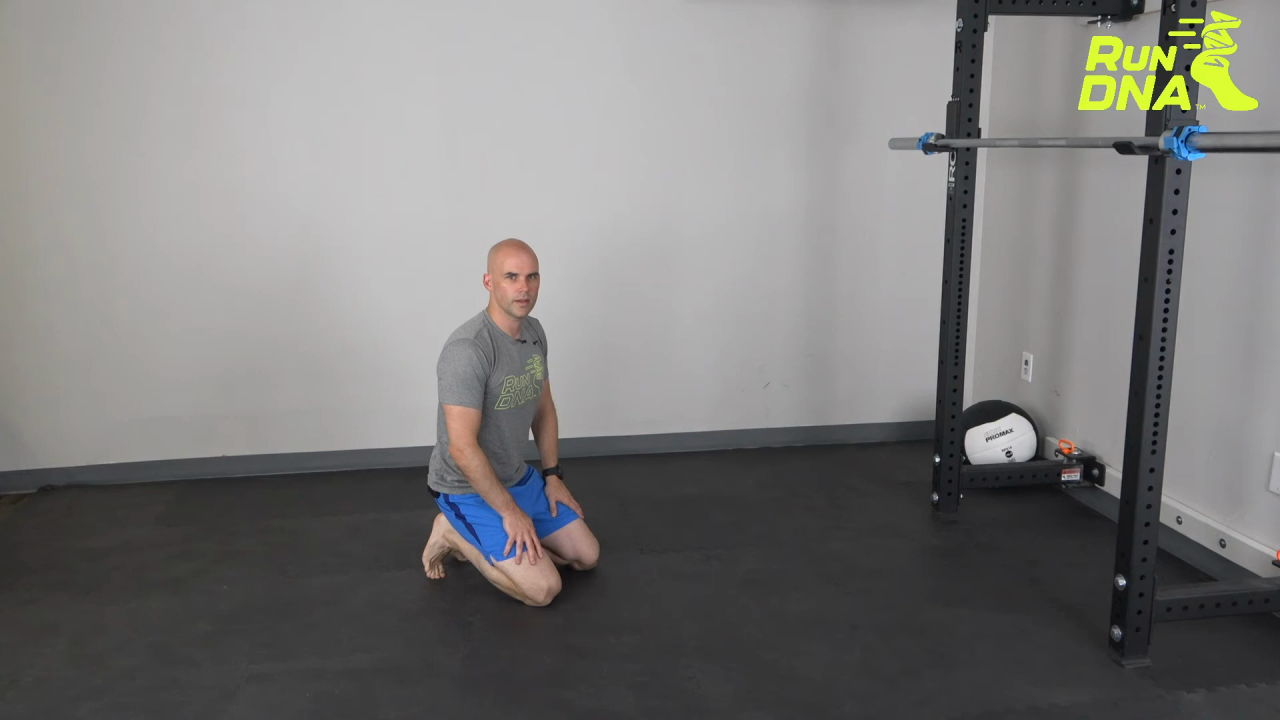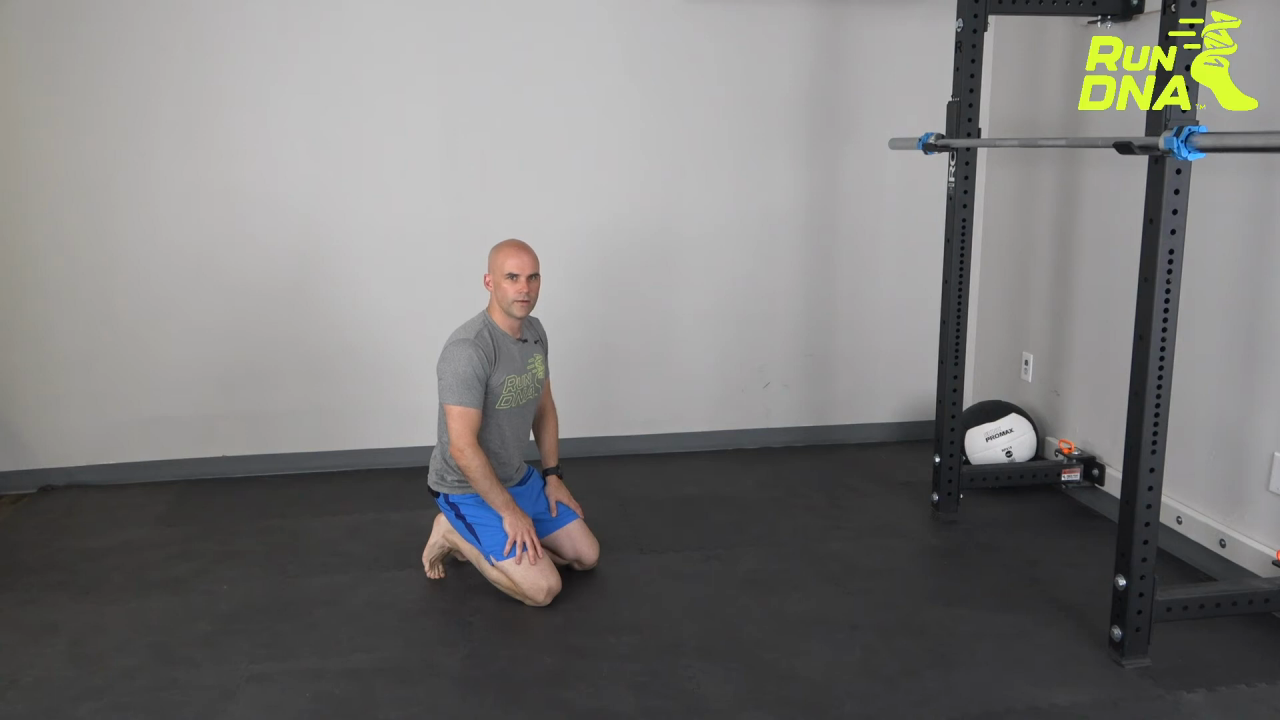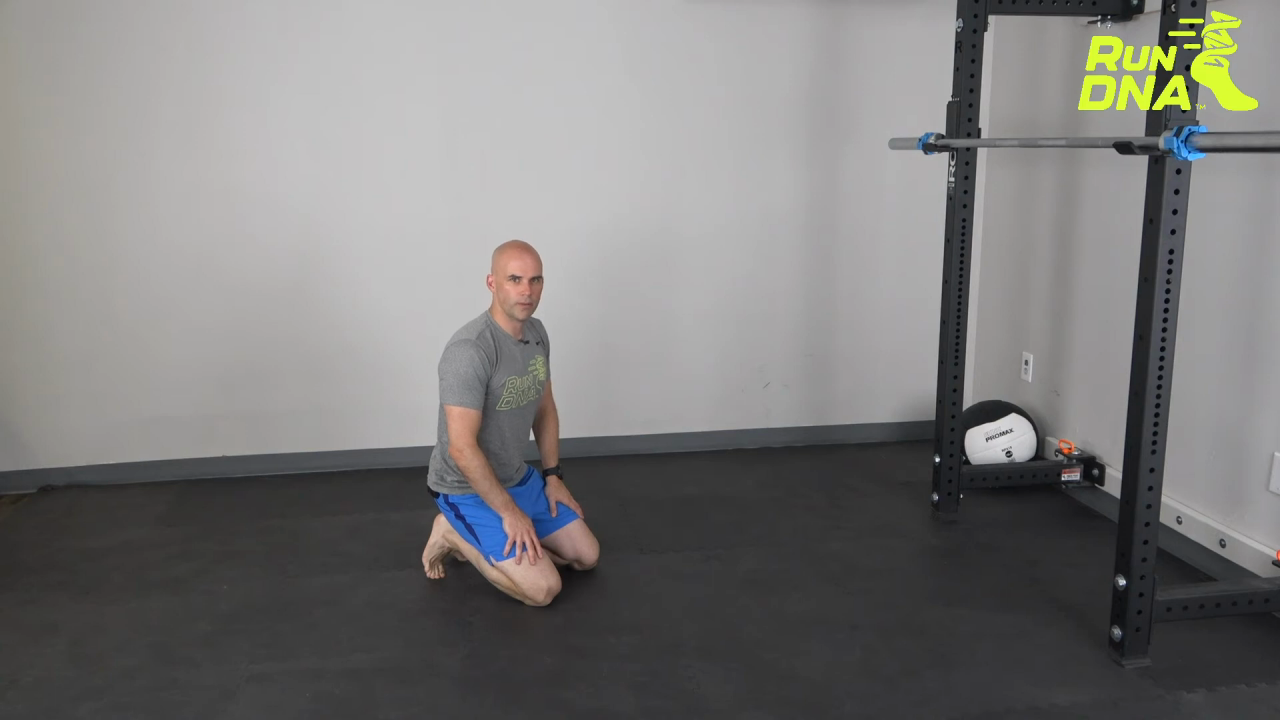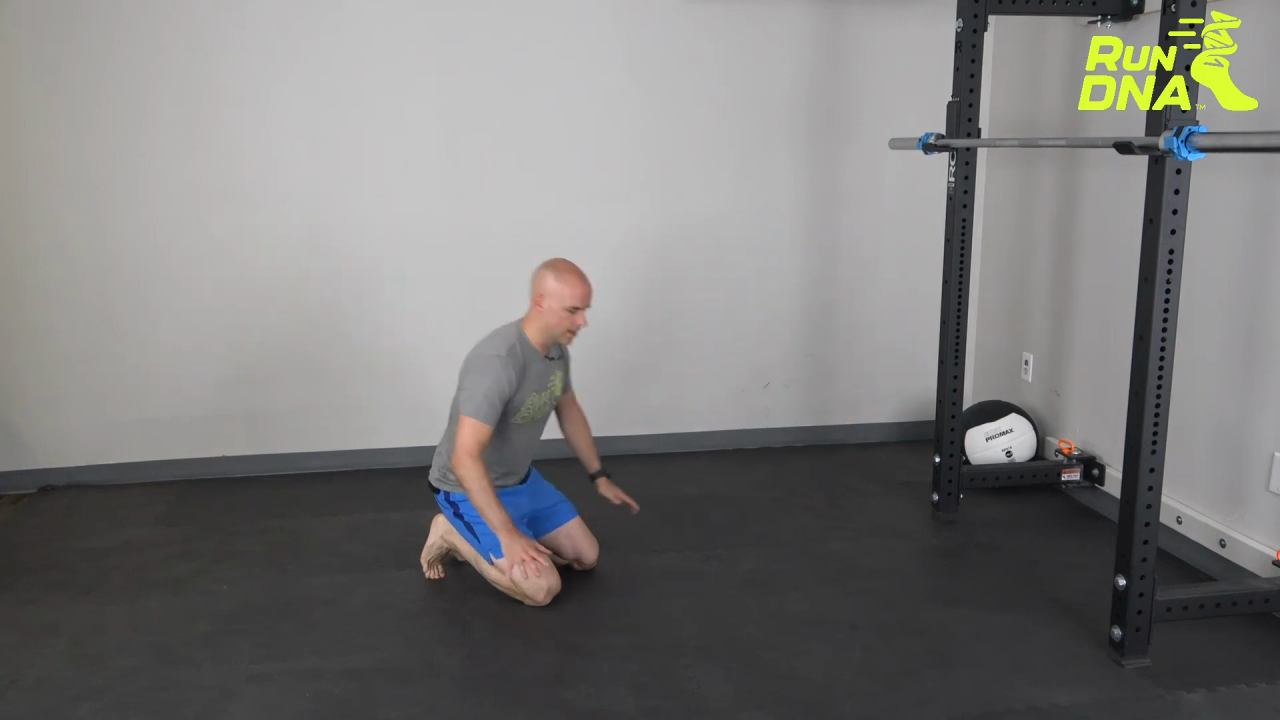
dt=0.5s
person 1, frame 1
left shoulder: (534, 332)
right shoulder: (468, 350)
left elbow: (543, 408)
right elbow: (463, 448)
left wrist: (553, 476)
right wrist: (510, 512)
left hip: (519, 476)
right hip: (469, 490)
left knee: (586, 555)
right knee: (542, 588)
left ankle: (478, 538)
right ankle: (455, 534)
person 1, frame 2
left shoulder: (535, 332)
right shoulder: (468, 350)
left elbow: (544, 408)
right elbow: (463, 448)
left wrist: (553, 476)
right wrist: (510, 512)
left hip: (519, 477)
right hip: (469, 489)
left knee: (586, 556)
right knee: (543, 589)
left ankle: (482, 538)
right ankle: (454, 534)
person 1, frame 3
left shoulder: (536, 333)
right shoulder: (470, 351)
left elbow: (545, 409)
right elbow: (462, 448)
left wrist: (553, 476)
right wrist: (509, 512)
left hip: (520, 478)
right hip: (469, 490)
left knee: (586, 556)
right knee: (543, 588)
left ankle: (488, 537)
right ankle: (454, 534)
person 1, frame 4
left shoulder: (557, 349)
right shoulder: (497, 362)
left elbow: (570, 413)
right elbow: (466, 458)
left wrist: (599, 476)
right wrist: (508, 536)
left hip: (522, 480)
right hip: (469, 487)
left knee: (586, 556)
right knee: (542, 587)
left ankle: (490, 526)
right ankle: (452, 534)
